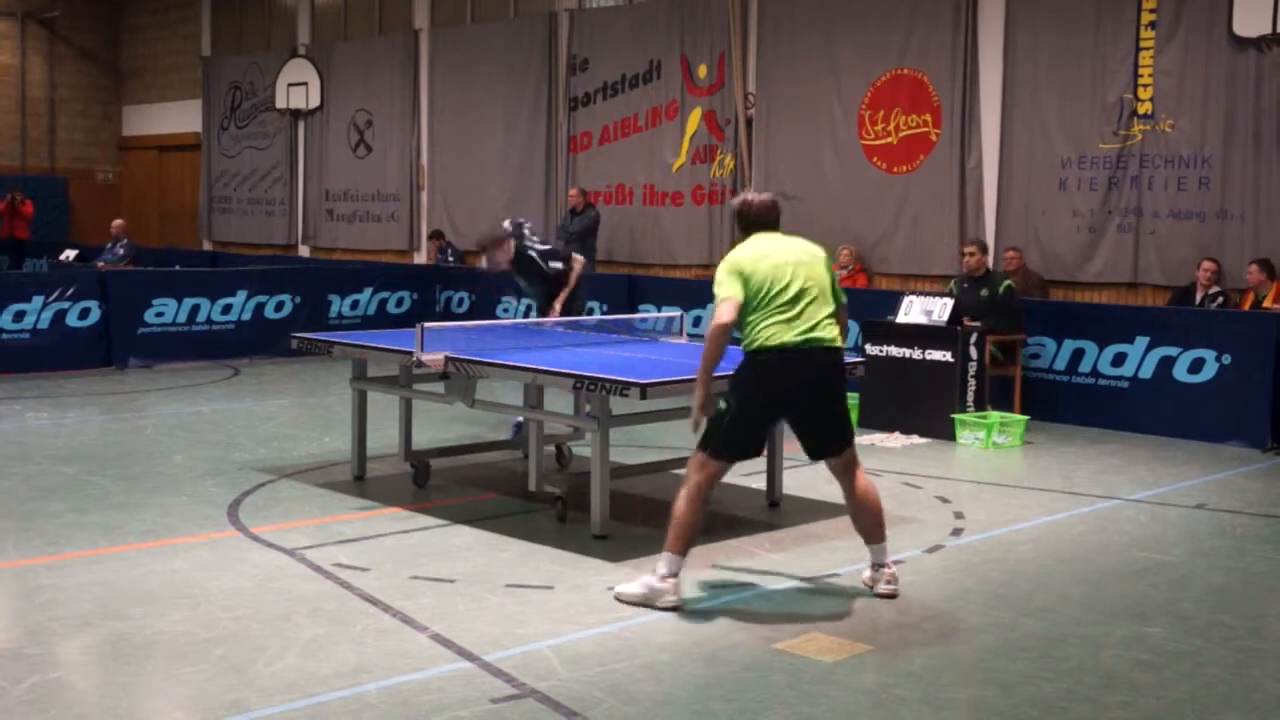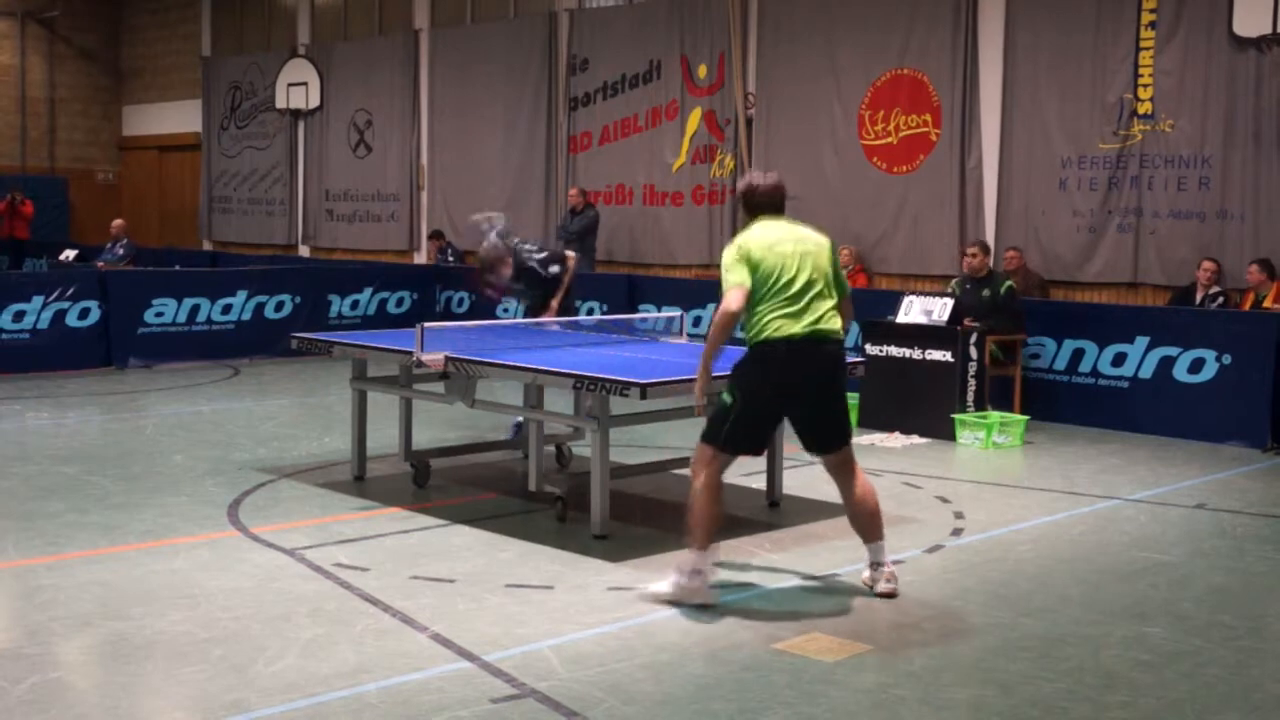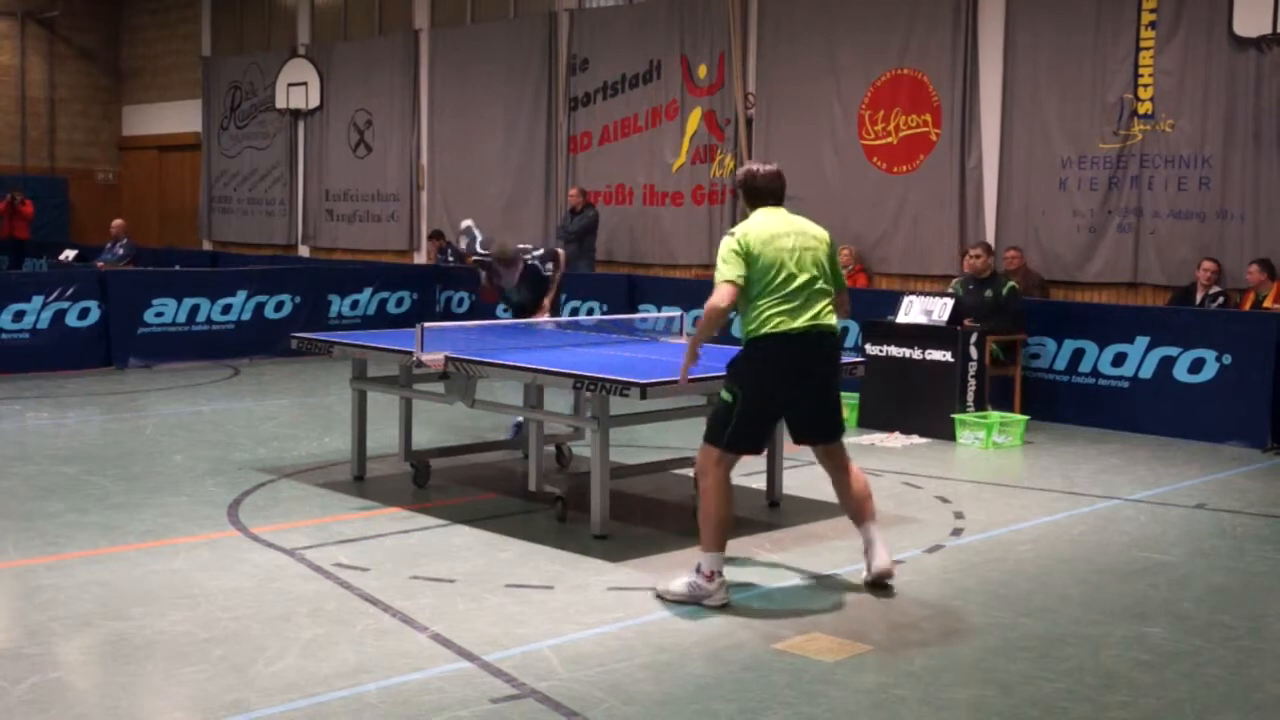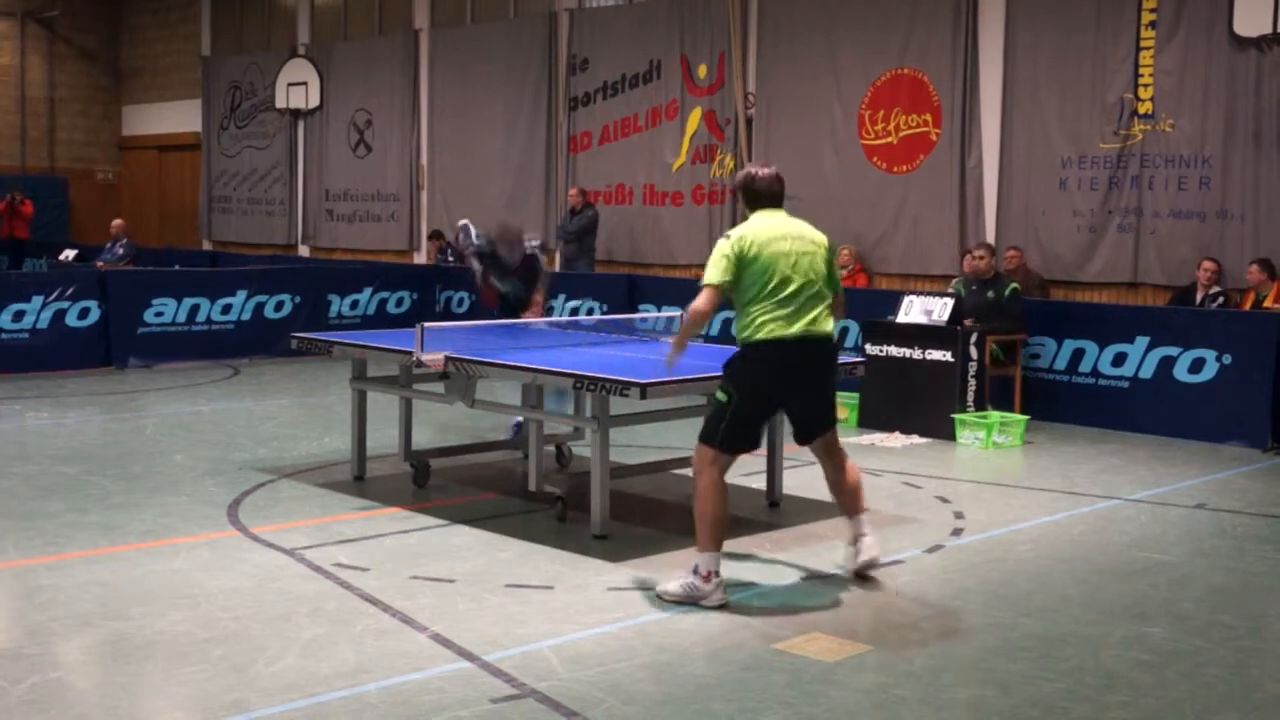
dt=0.1s
person 1, frame 1
left shoulder: (736, 260)
right shoulder: (814, 252)
left elbow: (724, 321)
right elbow: (841, 319)
left wrist: (703, 386)
left hip: (768, 367)
right hip: (823, 364)
left knee: (702, 470)
right knee: (849, 469)
left ankle: (664, 580)
right ankle: (882, 570)
person 1, frame 2
left shoulder: (743, 245)
right shoulder: (819, 241)
left elbow: (732, 308)
right elbow: (844, 310)
left wrist: (704, 370)
left hip: (771, 358)
right hip: (825, 356)
left knee: (706, 463)
right knee: (844, 467)
left ankle: (696, 576)
right ankle: (881, 569)
person 1, frame 3
left shoulder: (741, 236)
right shoulder: (819, 233)
left elbow: (720, 305)
right elbow: (843, 305)
left wrist: (692, 350)
left hip: (767, 354)
right hip: (821, 351)
left knee: (712, 462)
right knee: (835, 458)
left ankle: (710, 577)
right ankle: (876, 553)
person 1, frame 4
left shoulder: (736, 239)
right shoulder: (816, 237)
left elbow: (703, 307)
right elbow: (837, 308)
left wrist: (677, 343)
left hip: (763, 357)
right hip: (818, 353)
left knee: (708, 463)
right knee: (830, 450)
left ankle: (707, 577)
right ankle: (862, 542)
person 2, frame 1
left shoulder: (535, 253)
right shoulder: (514, 232)
left elbow: (578, 262)
right elbow: (511, 223)
left wrist: (559, 301)
left hip: (565, 307)
right hip: (546, 305)
person 2, frame 2
left shoulder: (534, 261)
right shoulder: (497, 244)
left elbow: (571, 257)
right elbow: (493, 220)
left wrist: (555, 303)
left hip: (556, 305)
right hip: (535, 306)
person 2, frame 3
left shoulder: (536, 260)
right shoulder: (483, 257)
left elbow: (560, 256)
right elbow: (467, 225)
left wrist: (548, 300)
left hip: (539, 305)
right hip: (518, 307)
left ankle: (526, 416)
person 2, frame 4
left shoulder: (531, 252)
right shoulder: (479, 247)
right elbow: (463, 225)
left wrist: (536, 301)
right wrist: (479, 272)
left hip: (528, 306)
right hip: (504, 307)
left ankle: (525, 417)
